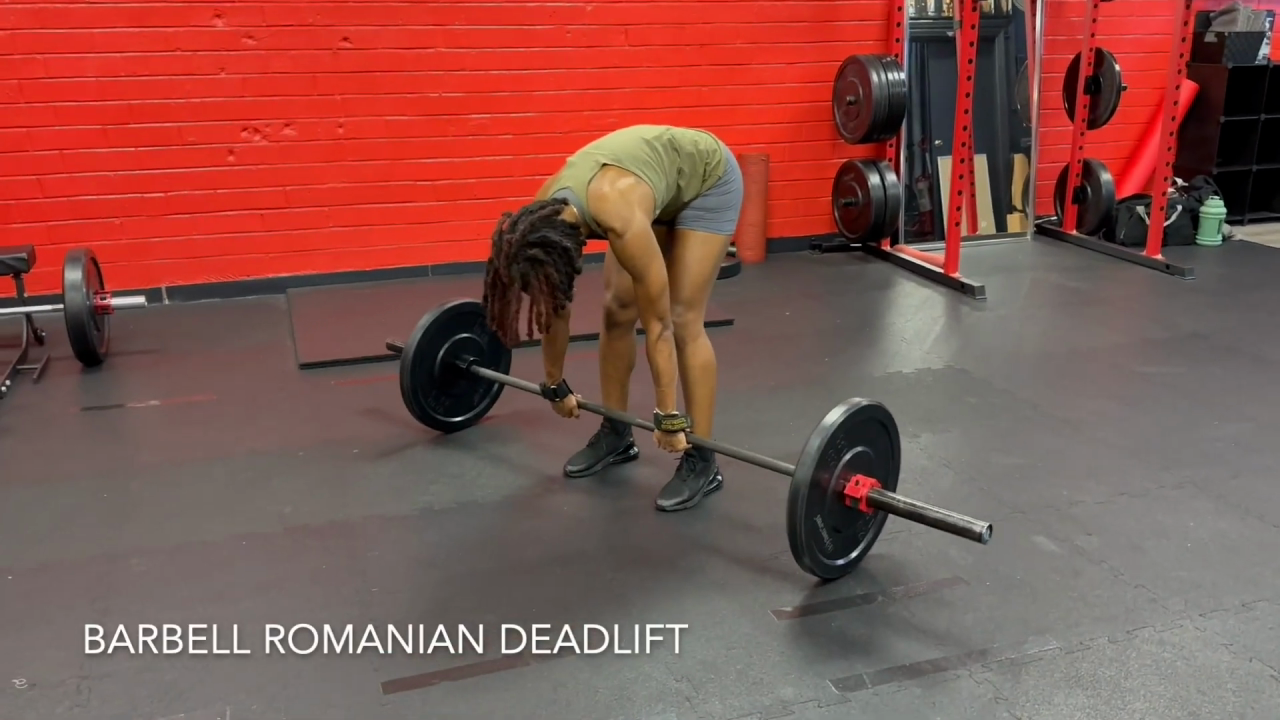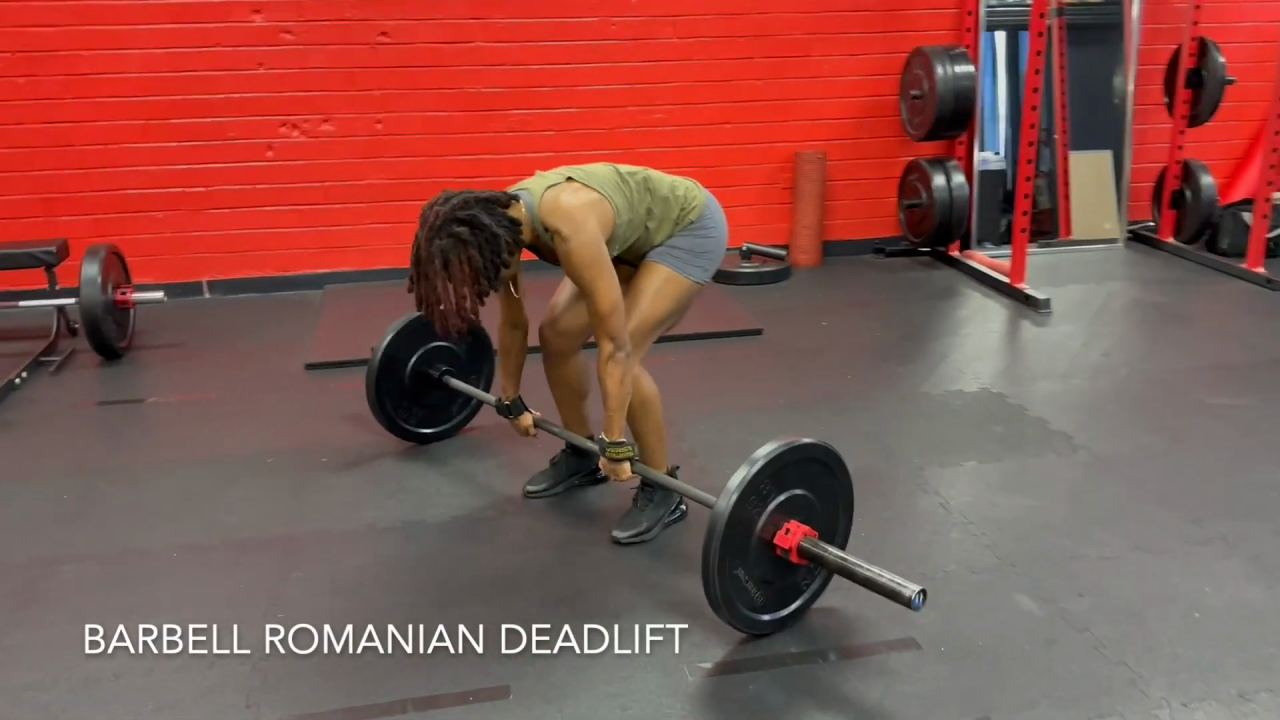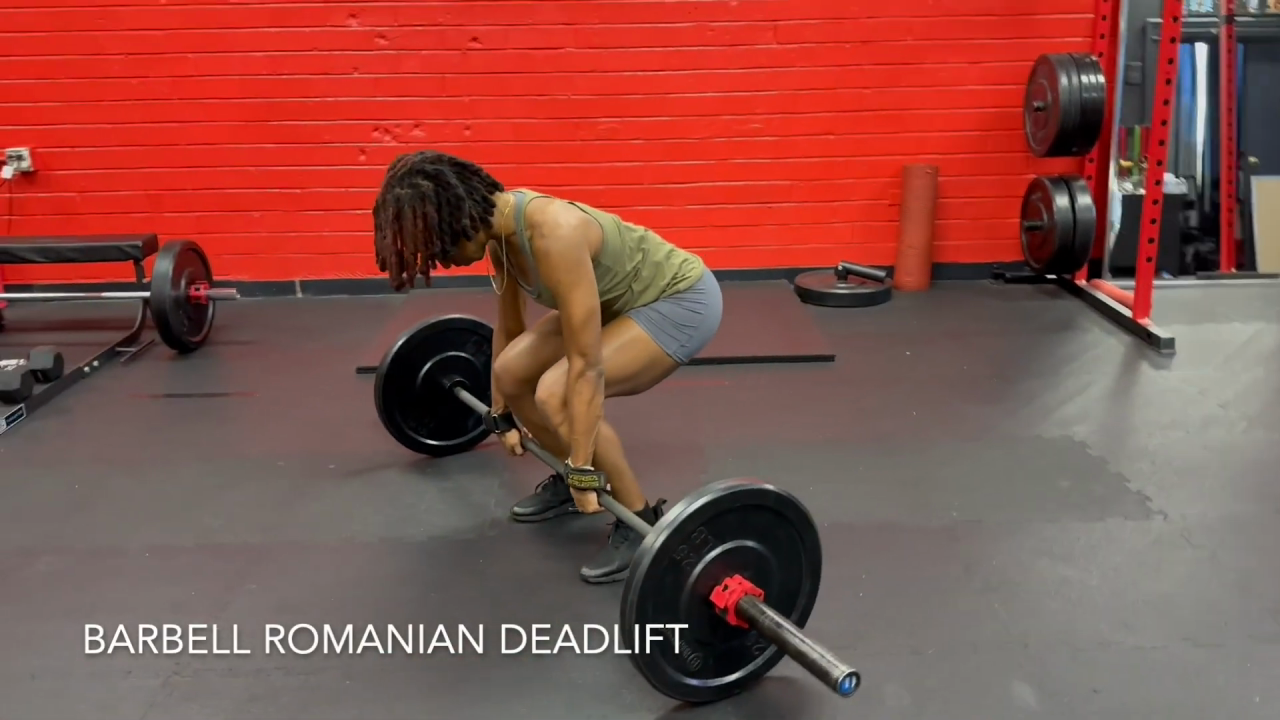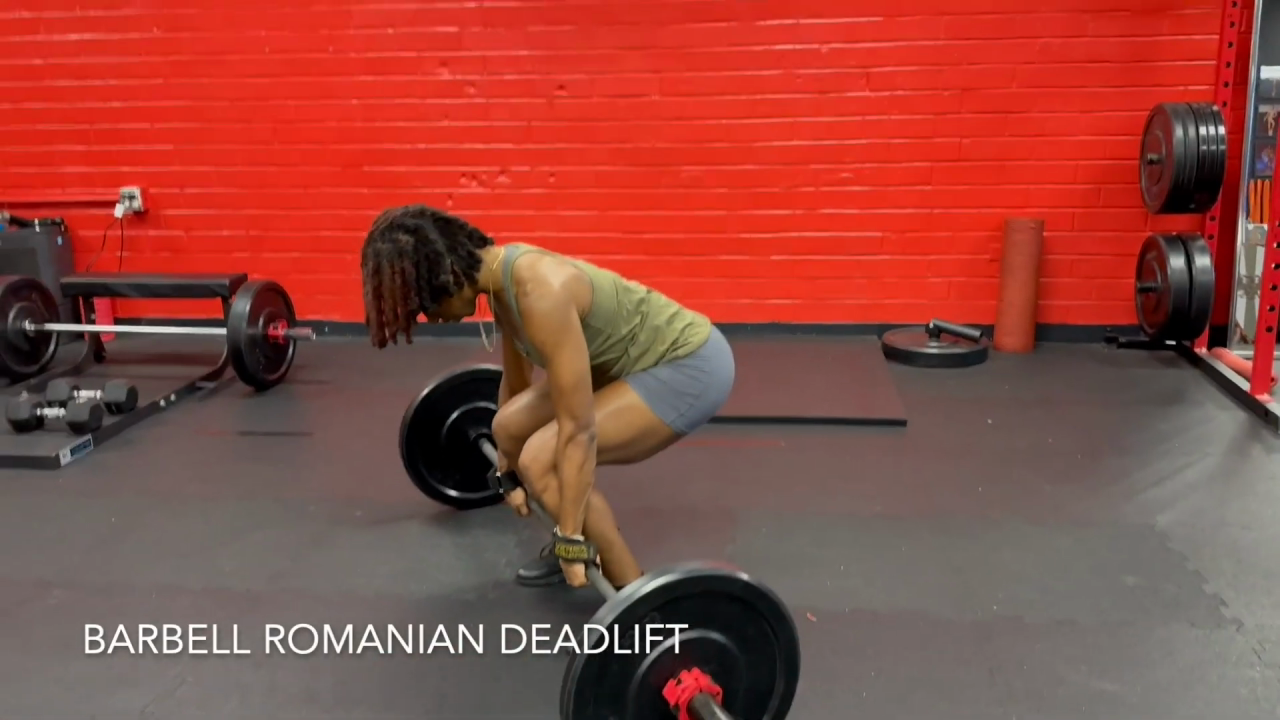
dt=1s
person 1, frame 1
left shoulder: (619, 215)
right shoulder: (545, 218)
left elbow: (658, 324)
right elbow: (554, 308)
left wrist: (668, 417)
right wrist: (554, 385)
left hip: (709, 179)
right hip: (662, 181)
left knee: (681, 318)
right knee: (617, 310)
left ankle: (702, 461)
right ankle: (615, 434)
person 1, frame 2
left shoulder: (569, 227)
right shoulder: (502, 219)
left elbow: (615, 345)
right elbow: (512, 323)
left wrist: (616, 444)
right wrist: (511, 402)
left hip: (692, 227)
right hip: (638, 236)
left knee: (623, 355)
right knee: (555, 334)
left ankle: (662, 489)
right ankle: (581, 455)
person 1, frame 3
left shoulder: (553, 236)
right shoulder: (499, 225)
left elbow: (586, 366)
right elbow: (508, 328)
left wrist: (583, 471)
right wrist: (500, 415)
left hip: (683, 299)
right hip: (623, 298)
left knee: (555, 394)
right knee: (510, 373)
left ankle: (643, 523)
right ankle: (570, 483)
person 1, frame 4
left shoulder: (539, 293)
right shoulder: (501, 276)
left elbow: (577, 429)
right elbow: (515, 382)
left wrist: (571, 543)
right wrist: (509, 475)
left hip: (690, 364)
left knee: (543, 460)
right knee: (508, 428)
right ankle: (590, 541)
